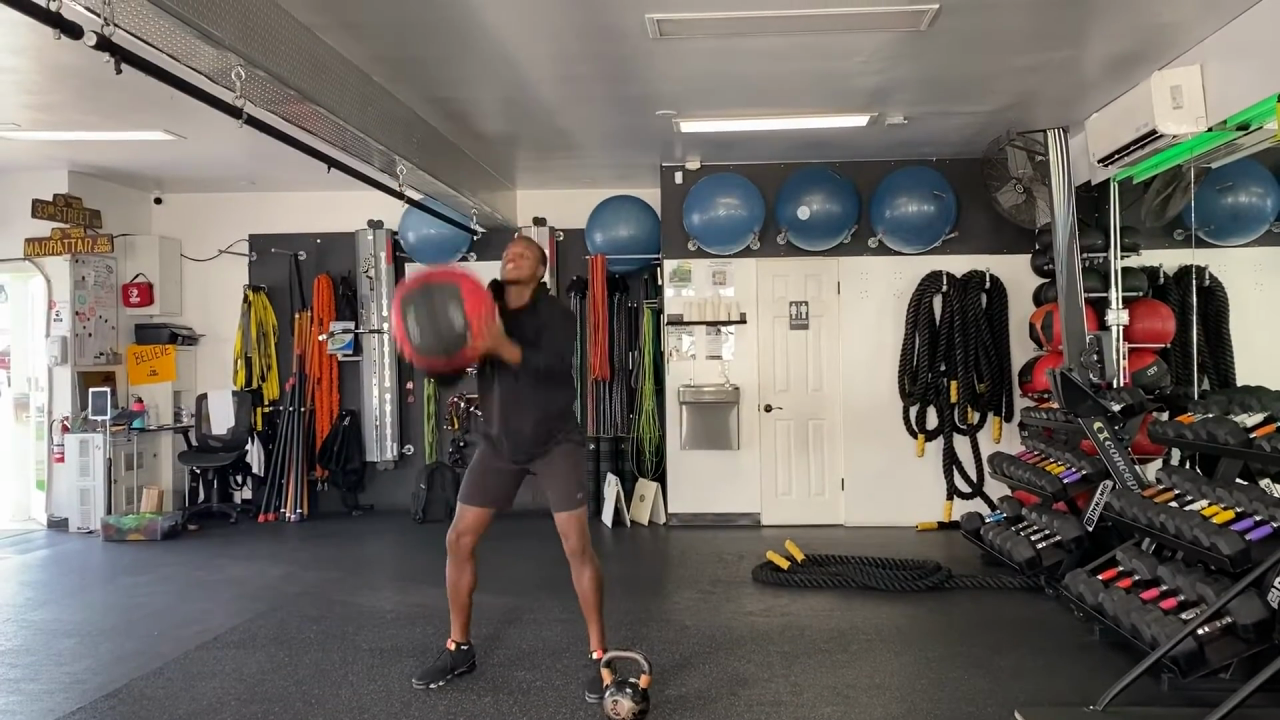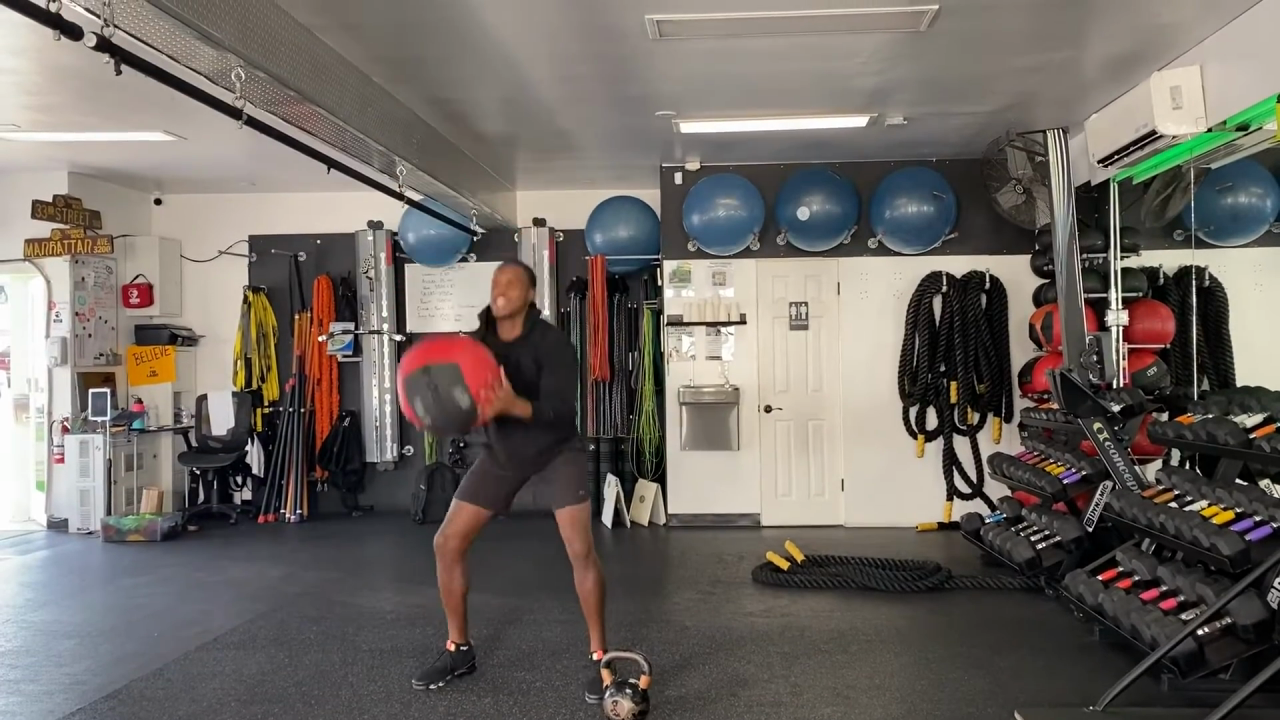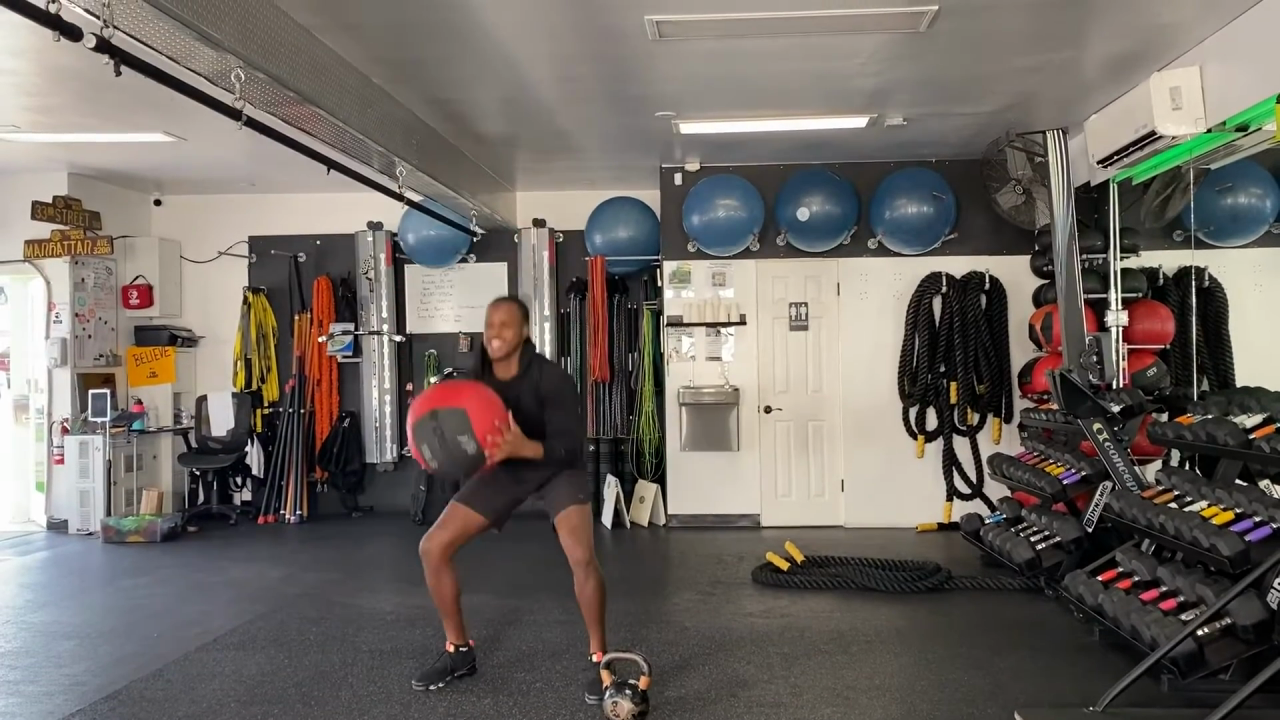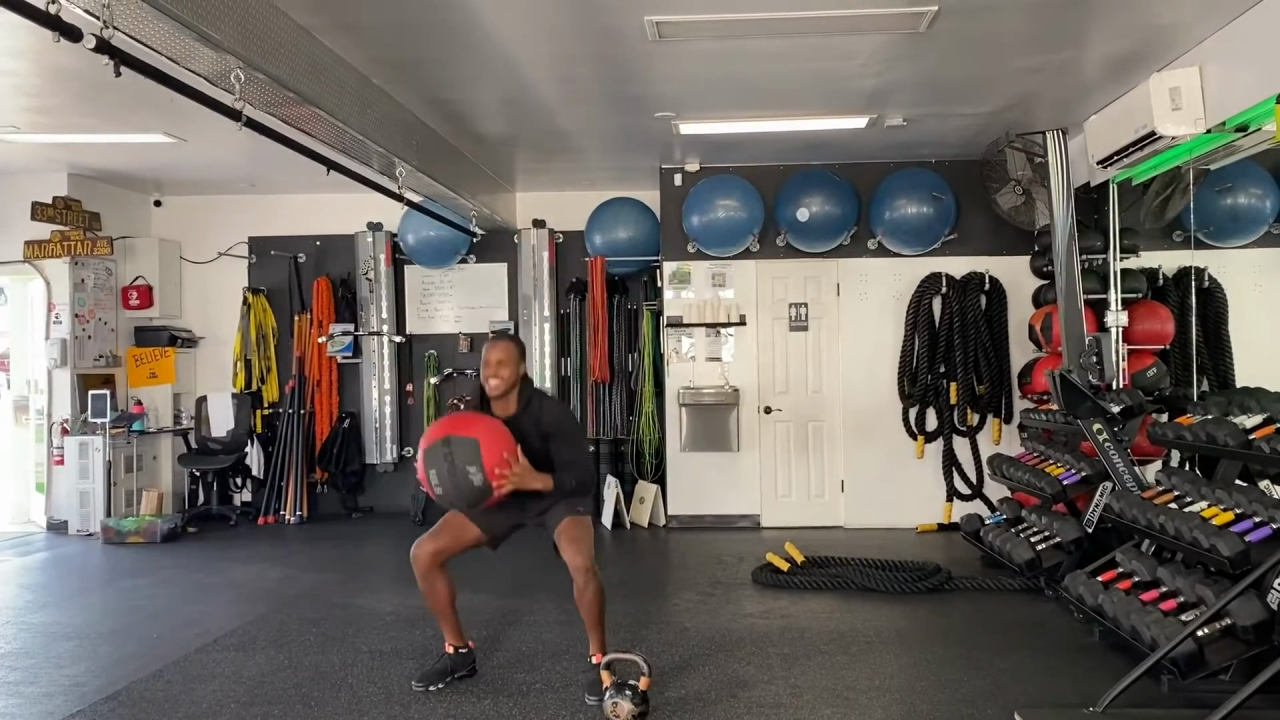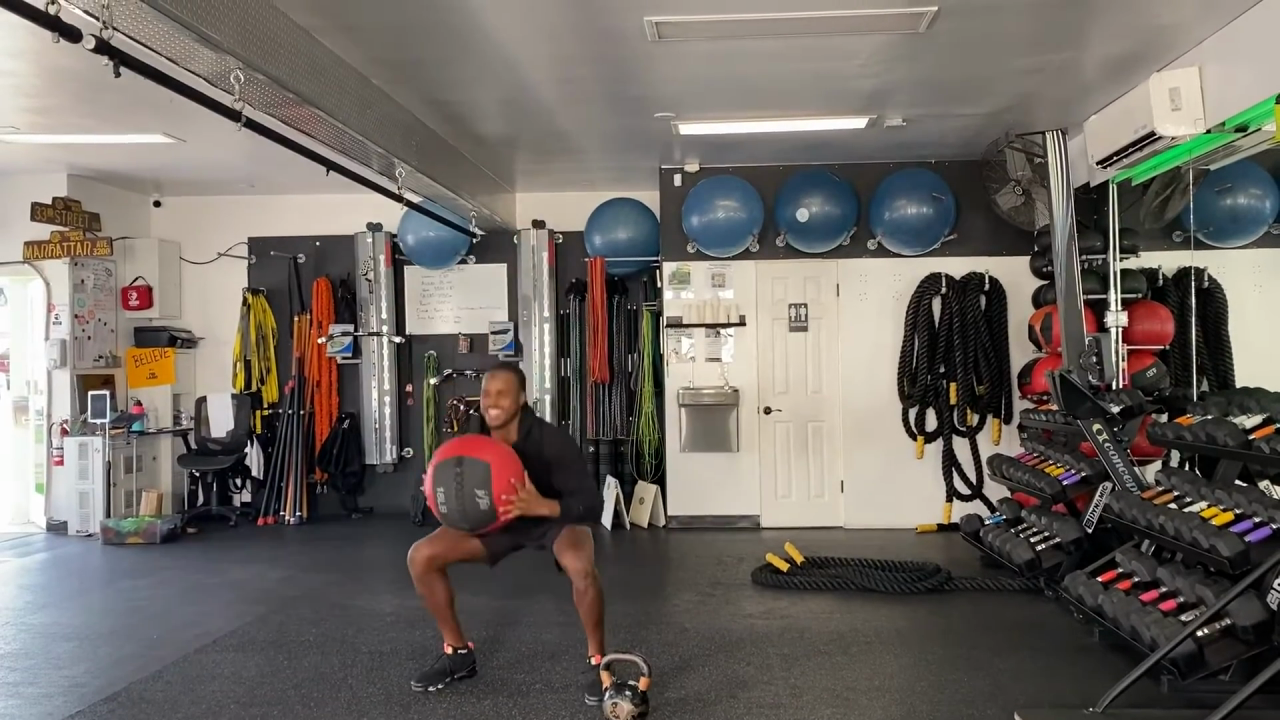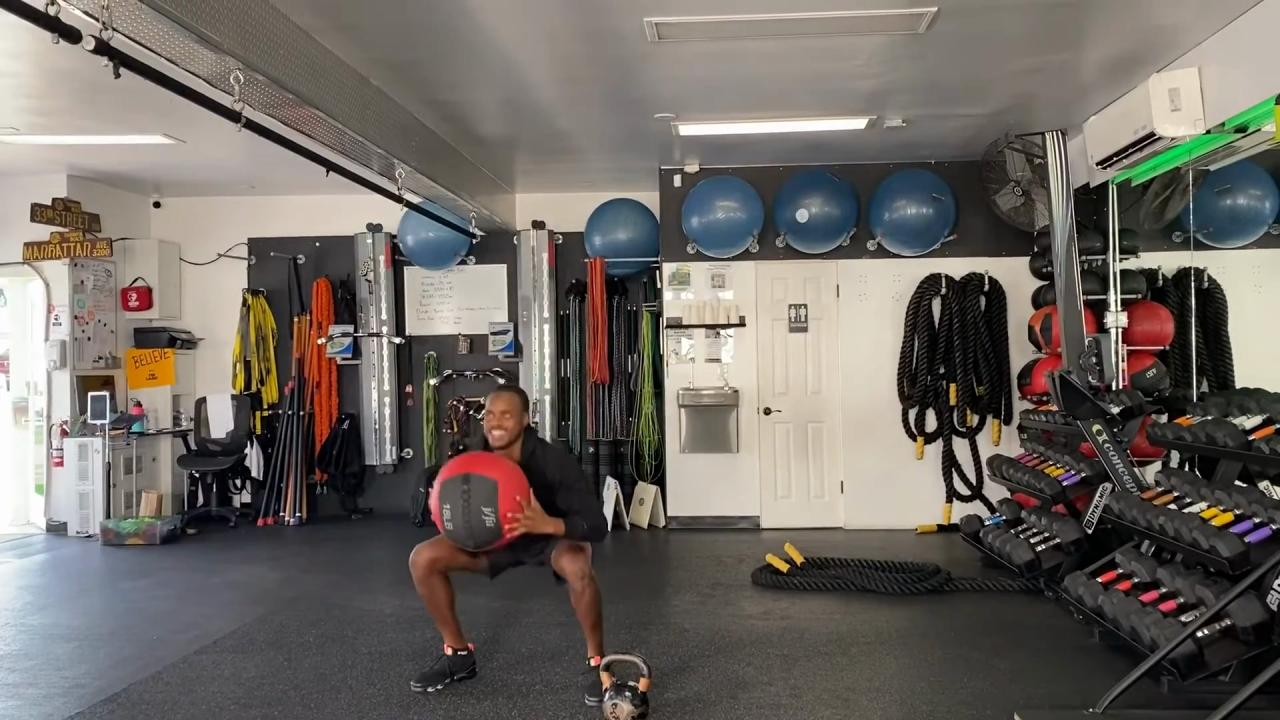
dt=0.1s
person 1, frame 1
left shoulder: (556, 313)
left elbow: (554, 366)
left wrist: (503, 346)
left hip: (555, 443)
right hip: (499, 443)
left knee: (577, 548)
right knee: (460, 541)
left ankle: (599, 657)
right ankle: (459, 648)
person 1, frame 2
left shoulder: (551, 342)
right shoulder: (475, 345)
left elbow: (561, 410)
left wrist: (513, 405)
left hip: (556, 449)
right hip: (501, 453)
left knee: (580, 548)
right knee: (447, 542)
left ankle: (599, 657)
right ankle: (459, 649)
person 1, frame 3
left shoulder: (549, 378)
right shoulder: (474, 382)
left elbow: (571, 447)
left wrist: (525, 449)
left hip: (557, 472)
right hip: (501, 473)
left knee: (581, 558)
right knee: (434, 548)
left ankle: (599, 658)
right ankle: (458, 649)
person 1, frame 4
left shoulder: (550, 412)
left elbow: (584, 478)
left wrist: (532, 479)
left hip: (557, 496)
right hip: (502, 500)
left knee: (581, 564)
right knee: (424, 553)
left ankle: (597, 659)
right ankle: (458, 651)
person 1, frame 5
left shoulder: (551, 441)
left elbow: (591, 505)
left wrist: (542, 507)
left hip: (555, 519)
right hip: (499, 521)
left knee: (581, 568)
right knee: (422, 556)
left ankle: (597, 660)
right ankle: (458, 651)
person 1, frame 6
left shoulder: (554, 461)
left elbow: (596, 525)
left wrist: (546, 524)
left hip: (556, 533)
left knee: (578, 570)
right knee: (423, 559)
left ankle: (596, 662)
right ankle: (458, 653)
